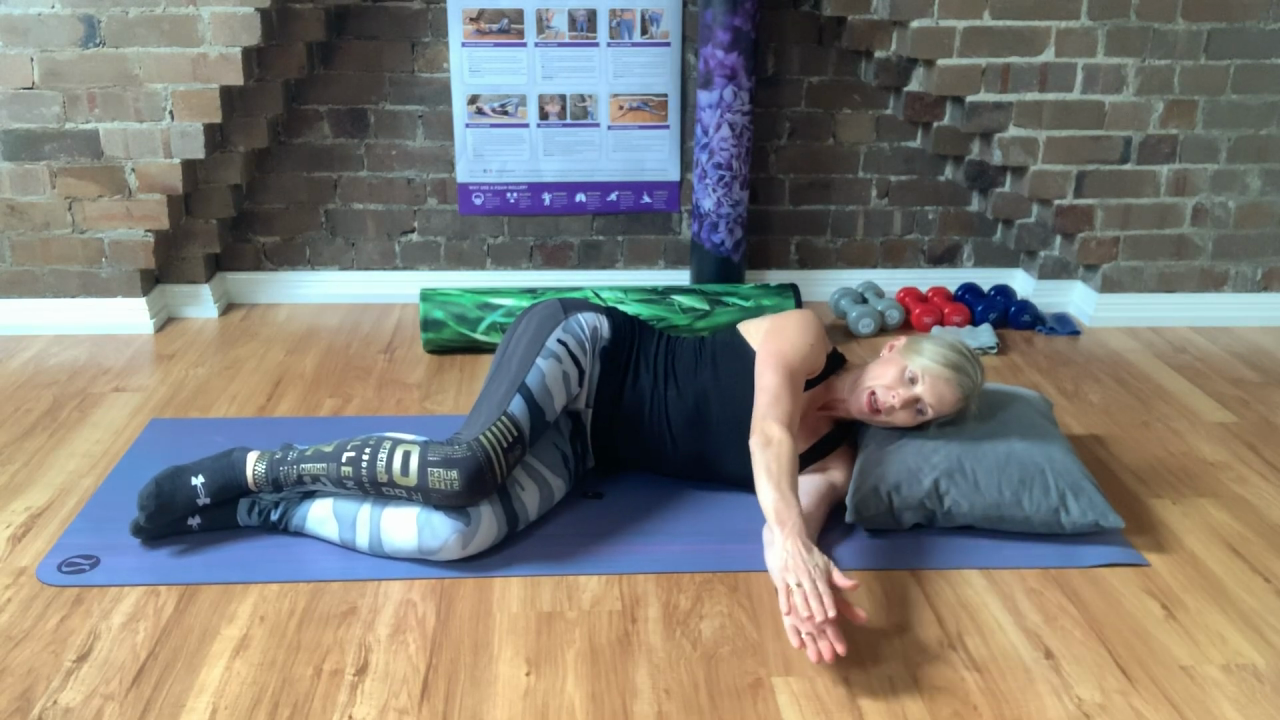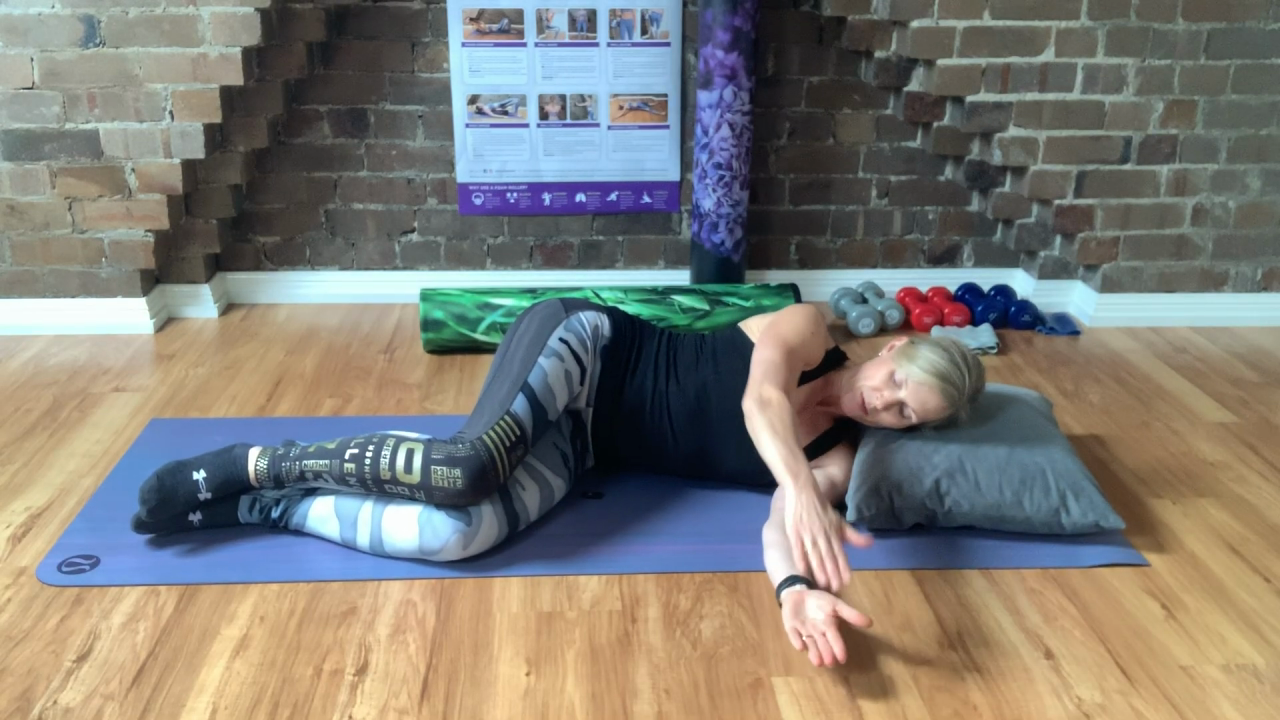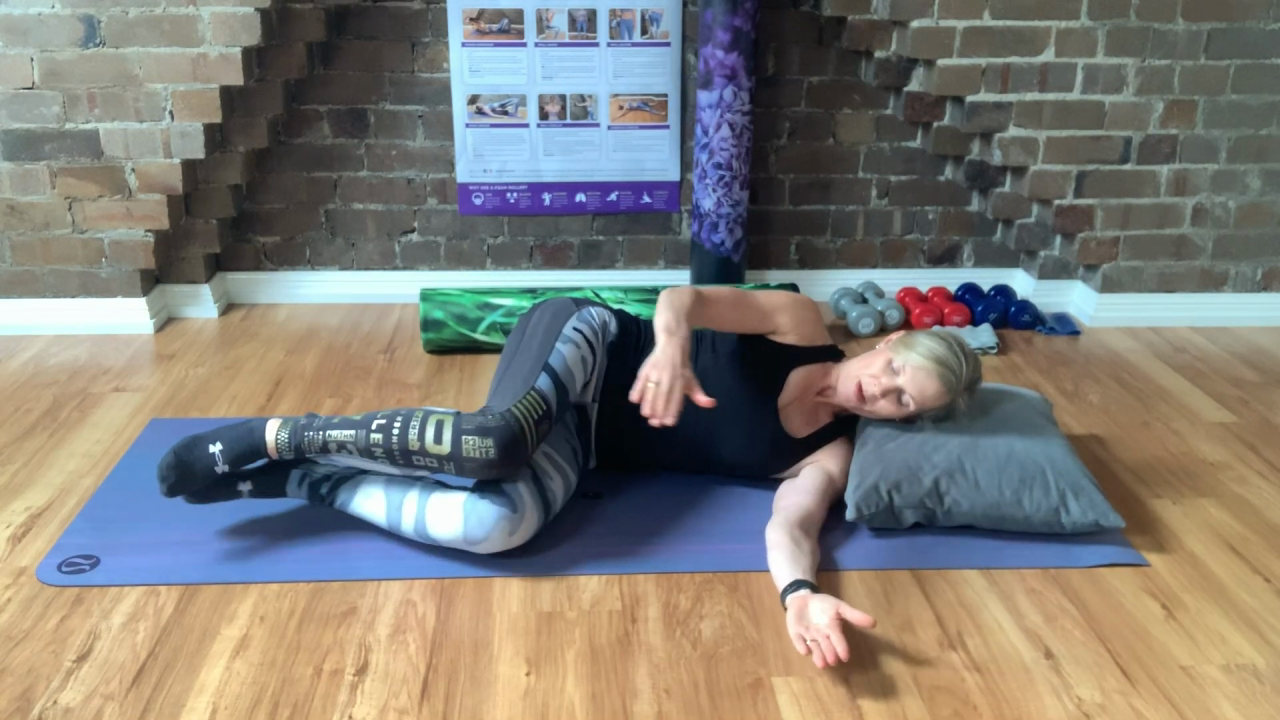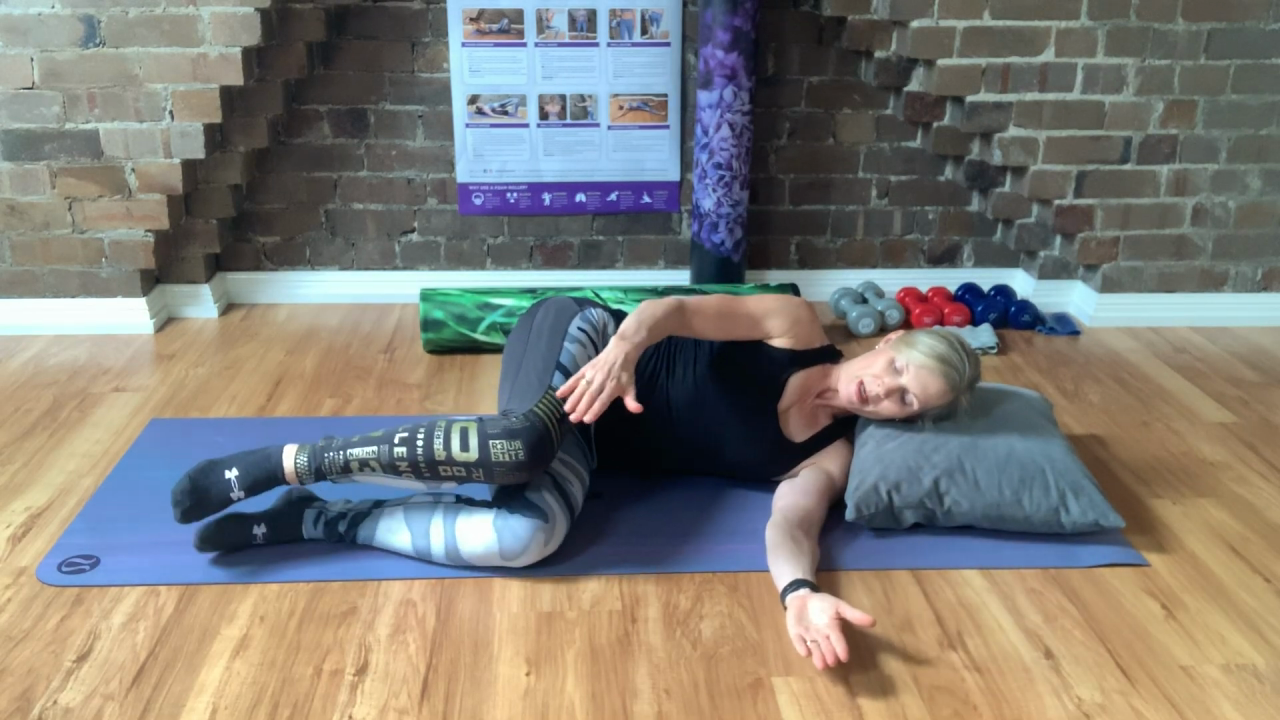
dt=0.4s
person 1, frame 1
left shoulder: (836, 460)
right shoulder: (807, 334)
left elbow: (795, 514)
right elbow: (765, 432)
left wrist: (797, 584)
right wrist: (796, 546)
left hip: (582, 447)
right hip: (581, 347)
left knee: (464, 531)
right knee: (464, 469)
left ankle: (262, 510)
right ankle: (248, 468)
person 1, frame 2
left shoulder: (840, 458)
right shoulder: (812, 331)
left elbow: (782, 521)
right elbow: (757, 391)
left wrist: (798, 590)
right wrist: (792, 466)
left hip: (583, 443)
right hip: (580, 344)
left knee: (467, 530)
right knee: (468, 466)
left ankle: (260, 508)
right ankle: (249, 462)
person 1, frame 3
left shoulder: (832, 457)
right shoulder: (800, 322)
left elbow: (791, 522)
right elbow: (687, 294)
left wrist: (801, 595)
right wrist: (672, 344)
left hip: (591, 441)
right hip: (587, 342)
left knee: (505, 519)
right knee: (492, 444)
left ankle: (303, 483)
right ankle: (267, 437)
person 1, frame 4
left shoulder: (832, 458)
right shoulder: (796, 324)
left elbow: (791, 521)
right elbow: (677, 309)
left wrist: (800, 593)
right wrist: (626, 345)
left hip: (599, 444)
left knee: (533, 531)
right knee: (522, 443)
left ankle: (309, 520)
right ankle: (285, 464)
